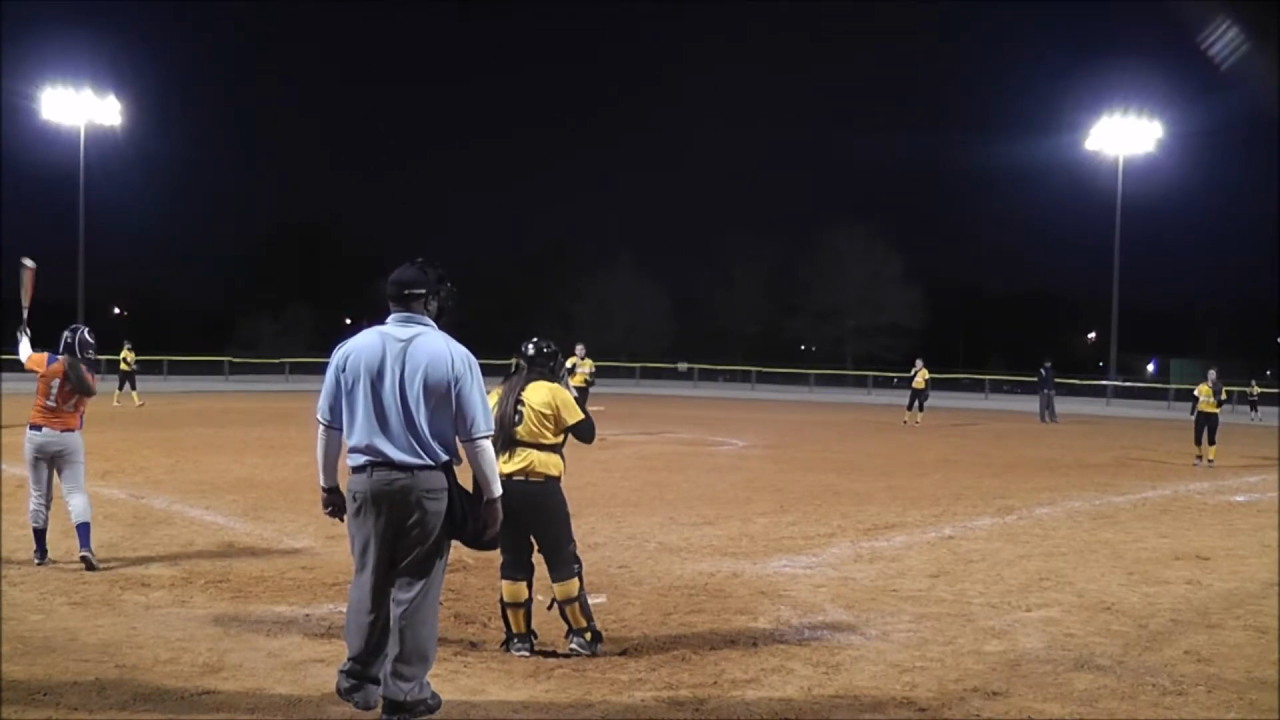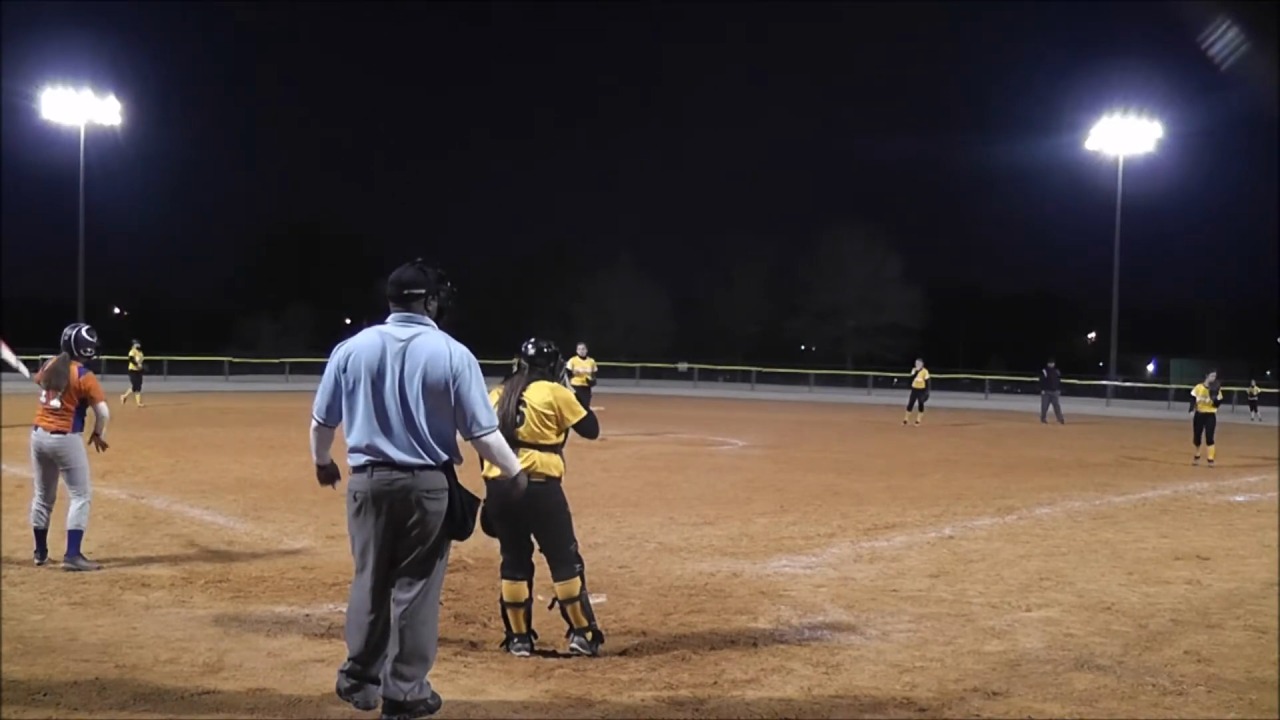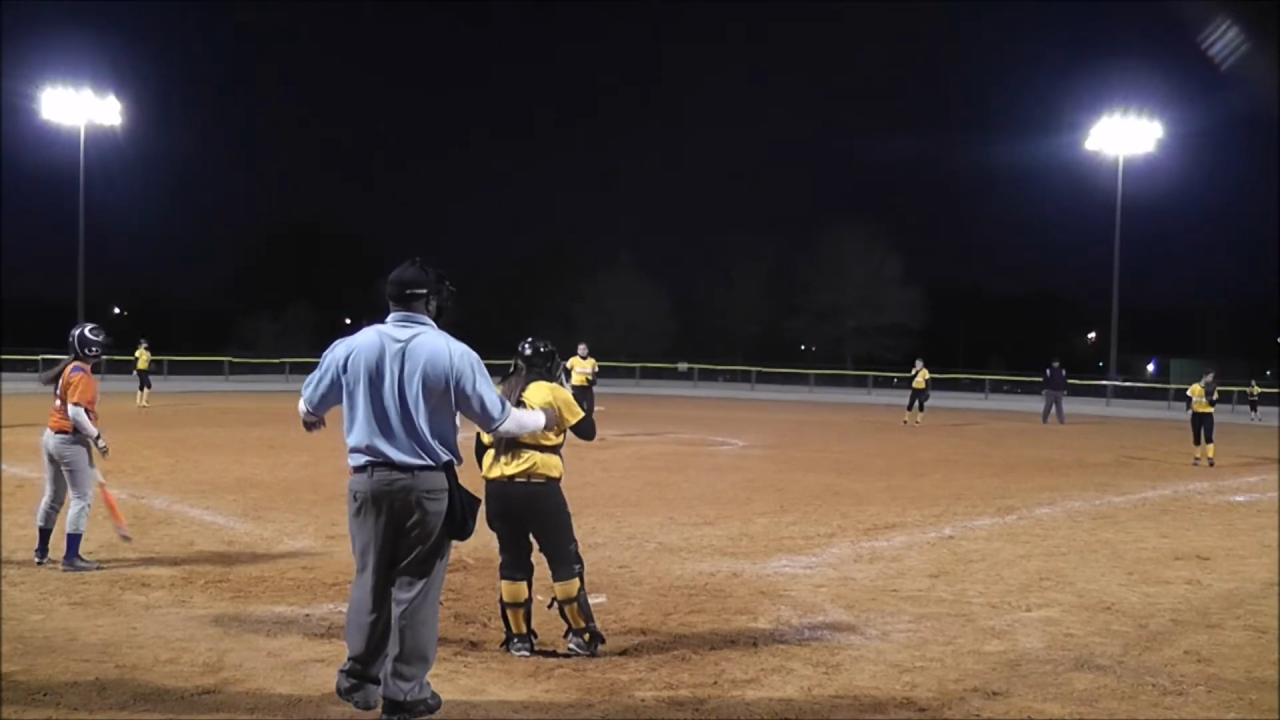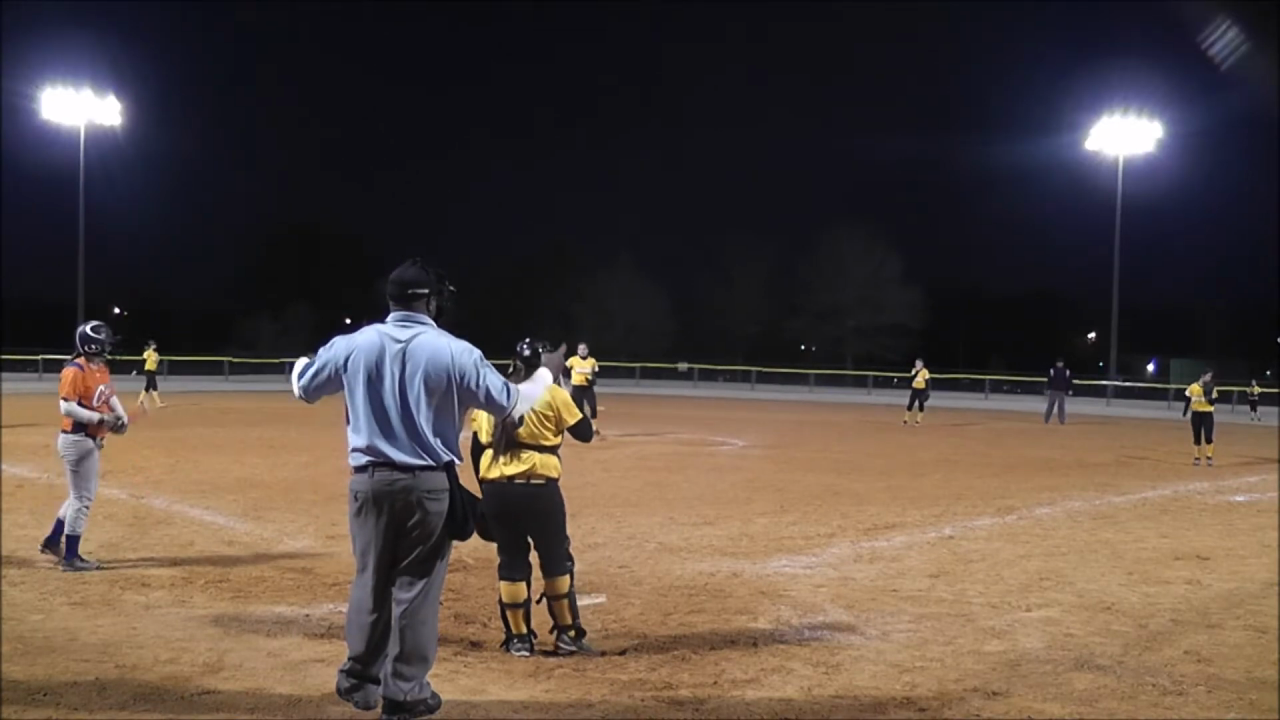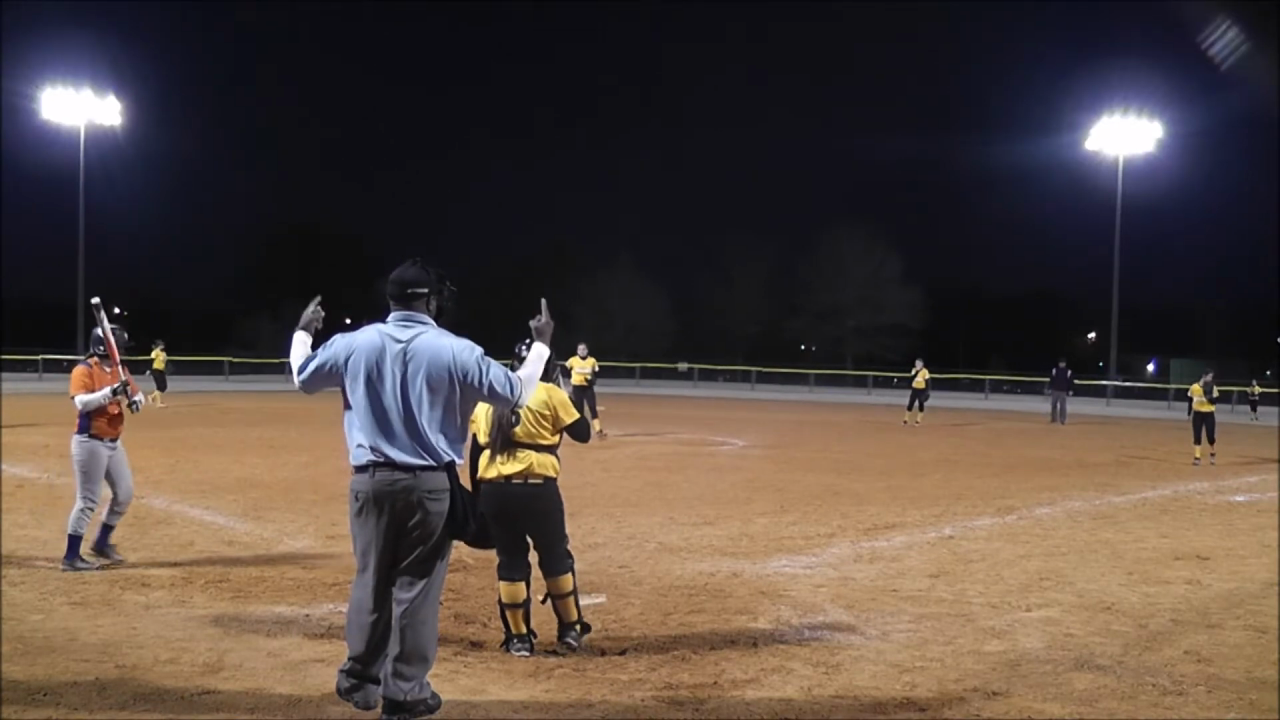
dt=0.2s
person 1, frame 1
left shoulder: (352, 349)
right shoulder: (454, 355)
left elbow: (329, 428)
right elbow: (476, 438)
left wrist: (328, 484)
right wrist: (492, 496)
left hip: (367, 482)
right hip: (427, 484)
left knee: (368, 582)
right knee: (415, 587)
left ankle: (360, 682)
person 1, frame 2
left shoulder: (352, 348)
right shoulder: (452, 354)
left elbow: (322, 421)
right elbow: (482, 433)
left wrist: (323, 461)
right wrist: (512, 471)
left hip: (368, 480)
right hip: (427, 484)
left knee: (369, 582)
right knee: (416, 586)
left ankle: (360, 682)
person 1, frame 3
left shoulder: (351, 348)
right shoulder: (454, 353)
left elbow: (308, 407)
right elbow: (498, 420)
left wrist: (309, 417)
right wrist: (540, 419)
left hip: (369, 481)
right hip: (428, 484)
left knee: (370, 582)
right knee: (416, 586)
left ankle: (361, 681)
person 1, frame 4
left shoulder: (351, 346)
right shoulder: (455, 352)
left elbow: (303, 388)
right elbow: (511, 404)
left wrist: (304, 363)
right wrist: (547, 373)
left hip: (370, 481)
right hip: (429, 484)
left knee: (370, 582)
right knee: (417, 586)
left ankle: (361, 681)
person 1, frame 5
left shoulder: (353, 345)
right shoulder: (456, 351)
left elbow: (303, 378)
right elbow: (516, 394)
left wrist: (302, 332)
right wrist: (540, 344)
left hip: (371, 481)
right hip: (430, 484)
left knee: (370, 581)
right knee: (417, 586)
left ankle: (361, 681)
person 2, frame 1
left shoulder: (496, 396)
right shoulder: (552, 392)
right elbow: (586, 434)
right wrist: (573, 398)
left hip: (501, 487)
right hip: (539, 487)
left knee: (514, 562)
right knee: (562, 559)
left ankle: (519, 638)
right ankle: (581, 634)
person 2, frame 2
left shoulder: (496, 396)
right shoulder: (554, 392)
right elbow: (590, 429)
left wrist: (493, 493)
right wrist: (572, 395)
right hip: (540, 487)
left knee: (514, 562)
right knee: (564, 558)
left ankle: (519, 638)
right ankle: (582, 634)
person 2, frame 3
right shoulder: (553, 393)
left elbow: (480, 449)
right elbow: (587, 431)
right wrist: (568, 395)
left hip: (498, 488)
right hip: (539, 487)
left knee: (513, 562)
right knee: (564, 558)
left ankle: (519, 638)
right ankle: (581, 634)
person 2, frame 4
right shoulder: (551, 393)
right elbow: (585, 433)
left wrist: (487, 491)
right wrist: (564, 396)
left hip: (497, 489)
right hip: (539, 488)
left knee: (511, 562)
right knee: (556, 558)
left ankle: (519, 638)
right ankle: (567, 632)
person 2, frame 5
left shoulder: (487, 399)
right shoulder: (549, 393)
left elbow: (475, 452)
right elbow: (582, 433)
left wrist: (477, 497)
right wrist: (564, 397)
left hip: (494, 489)
right hip: (537, 487)
left knee: (510, 562)
right knee: (556, 556)
left ankle: (519, 638)
right ankle: (570, 629)
person 3, frame 1
left shoulder: (48, 363)
right shoulder: (88, 376)
left elbow: (26, 356)
left wrist: (24, 338)
left hip: (38, 435)
right hip: (69, 438)
left knee: (39, 496)
right knee: (76, 494)
left ankle: (40, 552)
right ankle: (85, 547)
person 3, frame 2
left shoulder: (50, 365)
right shoulder: (84, 376)
right elbow: (102, 411)
right wrist: (98, 434)
left hip: (39, 436)
right hip: (66, 440)
left knee: (42, 496)
right knee: (80, 497)
left ankle: (40, 552)
right ankle: (72, 554)
person 3, frame 3
left shoulder: (69, 368)
right shoulder: (81, 375)
right elbow: (75, 413)
left wrist: (92, 437)
right wrist: (97, 438)
left hip: (52, 437)
right hip: (71, 441)
left knee: (53, 496)
right knee: (81, 498)
left ankle: (41, 551)
right ankle: (71, 557)
person 3, frame 4
left shoulder: (102, 368)
right shoulder: (75, 371)
left elbow: (110, 397)
right elbow: (66, 408)
left wrist: (121, 416)
right wrist: (99, 418)
left hip: (88, 441)
right hip: (79, 441)
left knee: (79, 496)
right knee: (82, 498)
left ankle: (53, 540)
right ankle: (70, 557)
person 3, frame 5
left shoulder: (118, 370)
right shoulder: (84, 370)
left elbow: (137, 395)
right elbow: (81, 403)
left wrist: (135, 400)
right wrist: (110, 392)
left hip: (113, 443)
right hip: (90, 443)
left knee: (125, 494)
right knee: (87, 500)
left ankle: (102, 543)
right ankle: (71, 557)
